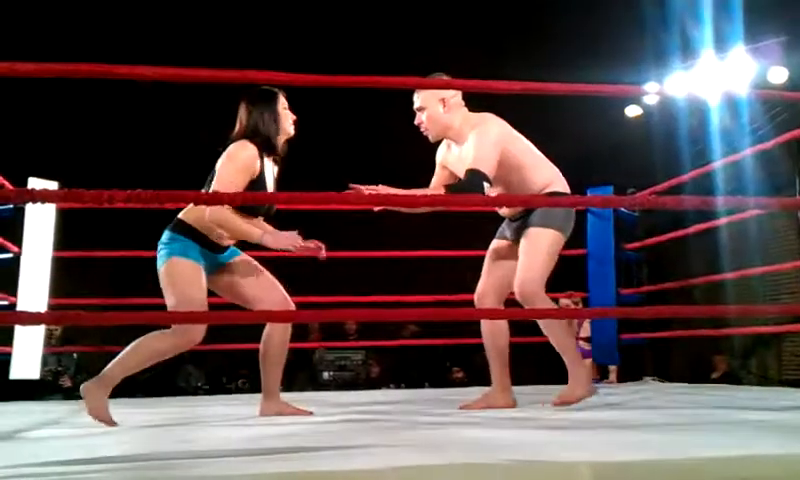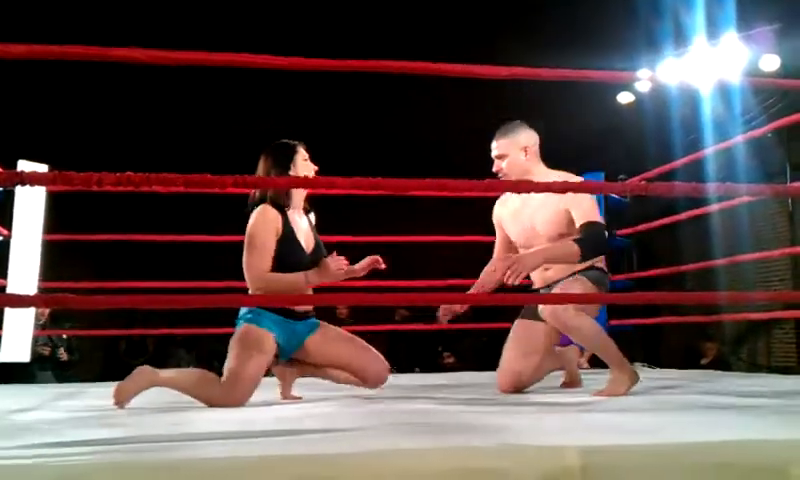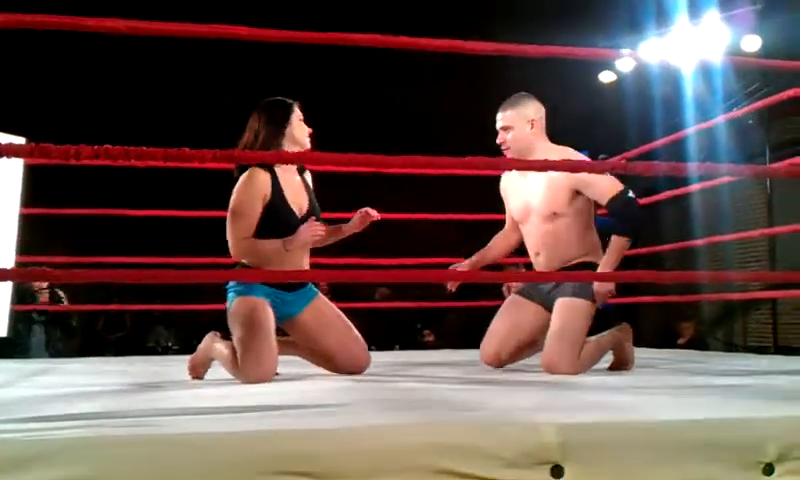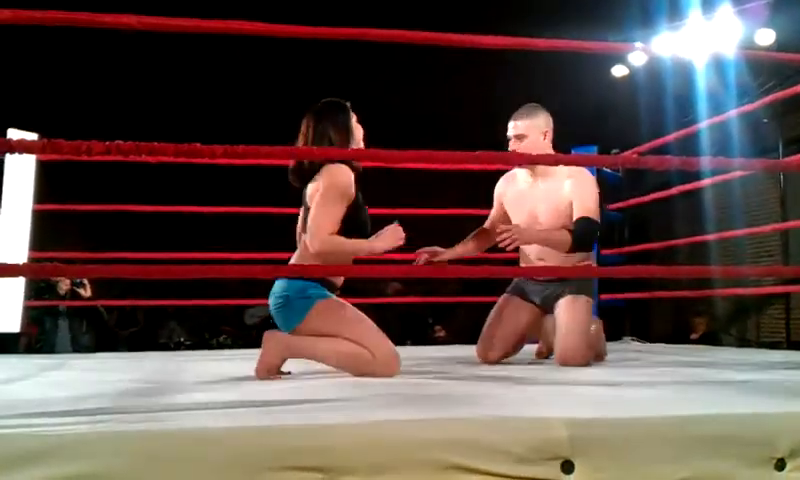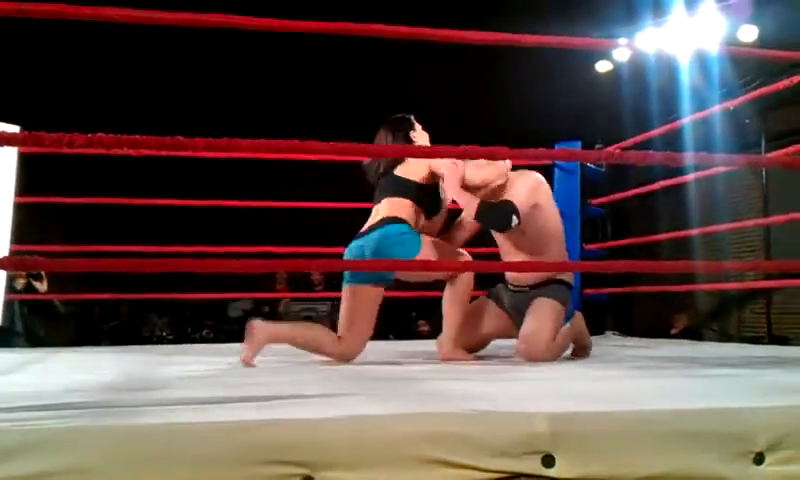
dt=1s
person 1, frame 1
left shoulder: (270, 163)
right shoulder: (245, 152)
right elbow: (216, 212)
left wrist: (293, 243)
right wrist: (266, 239)
left hip: (219, 252)
right hip: (183, 244)
left knee: (282, 307)
right knee: (190, 330)
left ankle: (271, 400)
right ankle: (99, 386)
person 1, frame 2
left shoulder: (307, 216)
right shoulder: (267, 215)
right elbow: (257, 280)
left wrist: (355, 270)
right wrist: (315, 276)
left hip: (304, 323)
right hip: (265, 317)
left knee: (378, 372)
right knee: (230, 395)
left ankle: (292, 368)
right ankle: (153, 375)
person 1, frame 3
left shoulder: (303, 175)
right shoulder: (257, 178)
right elbow: (239, 249)
left wrist: (349, 227)
right wrist: (289, 243)
left hip: (299, 290)
right hip: (256, 288)
left knee: (358, 361)
right knee: (257, 372)
left ankle: (278, 345)
right ankle: (214, 347)
person 1, frame 4
left shoulder: (324, 175)
right shoulder: (338, 174)
right elbow: (317, 245)
left wrist: (371, 243)
right wrist: (375, 244)
left hip: (302, 292)
right hip: (300, 293)
left knee: (379, 353)
right knee: (386, 362)
left ankle: (290, 340)
right ankle: (287, 344)
person 1, frame 5
left shoulder: (387, 175)
right shoulder: (429, 158)
right elbow: (473, 177)
left wrist: (442, 210)
right wrist: (501, 167)
left hip: (359, 250)
right hip: (392, 240)
left knee: (345, 349)
right knee: (464, 263)
left ankle: (269, 330)
right ankle: (449, 346)
person 2, frame 1
left shoulder: (486, 130)
right shoulder: (446, 151)
left elbow: (472, 190)
right elbow: (431, 197)
left wrist: (399, 195)
right wrist: (387, 195)
left hip: (548, 205)
right hip: (515, 216)
left knee: (527, 289)
right knee: (486, 298)
left ankle: (579, 374)
right ankle: (501, 391)
person 2, frame 2
left shoulder: (570, 188)
right shoulder: (503, 207)
left elbow: (596, 242)
right elbow: (500, 264)
left wrist: (540, 256)
left hip: (586, 279)
right hip: (542, 292)
left knee: (555, 307)
right knee: (508, 382)
left ankle: (622, 370)
right ankle: (565, 359)
person 2, frame 3
right shoulder: (509, 180)
left elbow: (627, 209)
left wrist: (605, 270)
right wrist: (473, 263)
left hip: (578, 275)
right hip: (539, 282)
left knee: (557, 365)
right knee: (492, 356)
left ankle: (617, 337)
right ankle: (556, 335)
person 2, frame 4
left shoulder: (578, 179)
right shoulder: (507, 184)
left elbow: (585, 239)
right elbow: (488, 233)
left wrist: (533, 236)
right wrist: (448, 253)
left hip: (572, 280)
right hip: (528, 283)
left knee: (570, 356)
right knee: (487, 354)
left ankle: (592, 332)
right ankle: (540, 326)
person 2, frame 5
left shoulder: (528, 182)
right shoulder: (485, 198)
left elbow: (501, 220)
right elbow: (451, 240)
left wrist: (456, 191)
left hip: (551, 287)
right hip: (509, 292)
left knee: (534, 351)
right knee: (453, 343)
left ankle: (573, 328)
right ankle: (516, 330)
